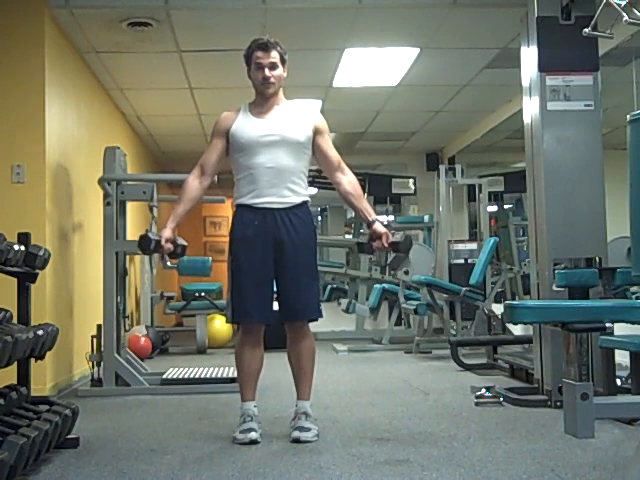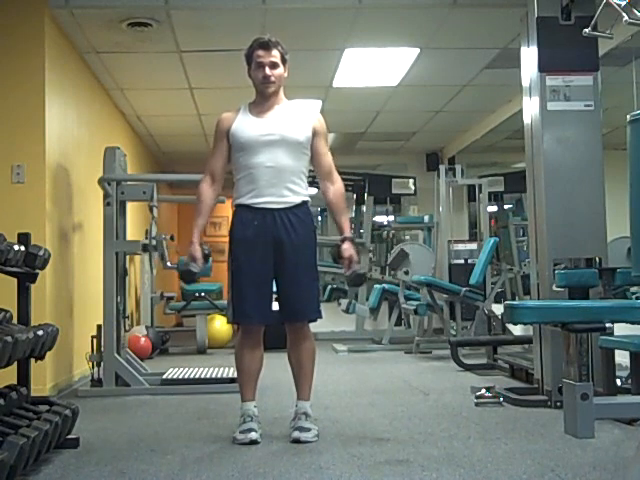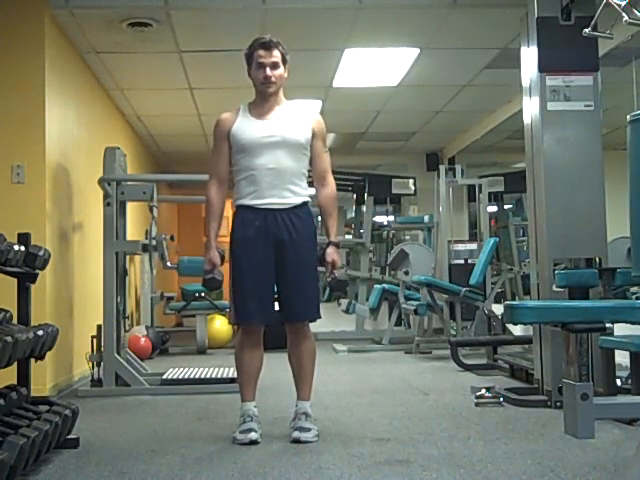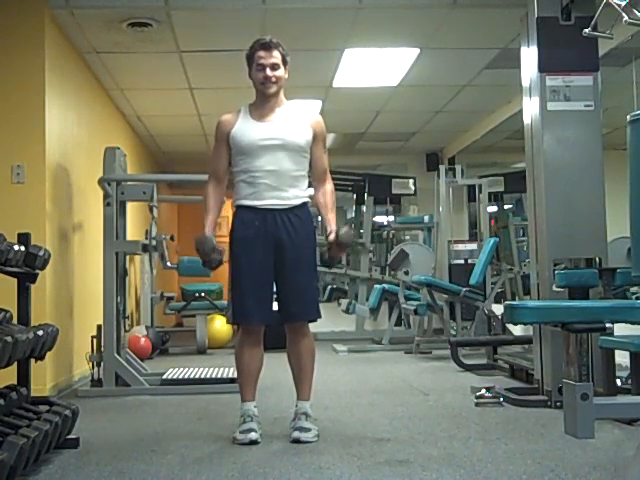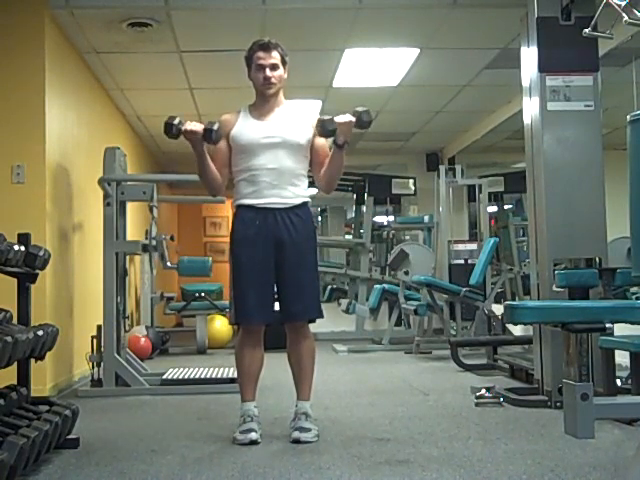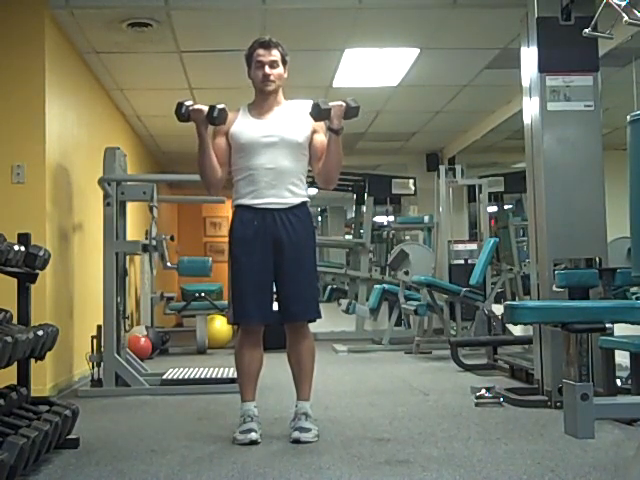
dt=0.7s
person 1, frame 1
left shoulder: (309, 117)
right shoulder: (230, 121)
left elbow: (340, 173)
right elbow: (201, 175)
left wrist: (372, 220)
right wrist: (170, 224)
left hip: (295, 220)
right hip: (249, 223)
left knee: (299, 321)
right knee: (250, 323)
left ankle: (303, 409)
right ankle: (248, 412)
person 1, frame 2
left shoulder: (309, 117)
right shoulder: (230, 122)
left elbow: (330, 180)
right elbow: (211, 182)
left wrist: (346, 235)
right wrist: (196, 236)
left hip: (295, 220)
right hip: (249, 223)
left knee: (299, 321)
right knee: (249, 323)
left ankle: (303, 411)
right ankle: (248, 413)
person 1, frame 3
left shoulder: (309, 119)
right shoulder: (229, 122)
left elbow: (325, 183)
right elbow: (217, 184)
left wrist: (332, 240)
right wrist: (211, 242)
left hip: (296, 221)
right hip: (249, 224)
left knee: (300, 321)
right knee: (250, 323)
left ankle: (303, 411)
right ankle: (248, 412)
person 1, frame 4
left shoulder: (310, 121)
right shoulder: (230, 123)
left elbow: (322, 180)
right elbow: (216, 182)
left wrist: (332, 224)
right wrist: (207, 228)
left hip: (296, 220)
right hip: (249, 223)
left knee: (299, 320)
right knee: (250, 322)
left ankle: (303, 411)
right ankle: (248, 412)
person 1, frame 5
left shoulder: (309, 119)
right shoulder: (230, 123)
left elbow: (326, 183)
right elbow: (216, 187)
left wrist: (340, 143)
right wrist: (198, 148)
left hip: (296, 218)
right hip: (250, 221)
left knee: (299, 320)
right knee: (250, 321)
left ankle: (303, 411)
right ankle: (249, 412)
person 1, frame 6
left shoulder: (308, 117)
right shoulder: (230, 122)
left elbow: (327, 180)
right elbow: (213, 184)
left wrist: (335, 130)
right wrist: (202, 133)
left hip: (294, 219)
right hip: (249, 222)
left knee: (298, 320)
right knee: (249, 322)
left ankle: (303, 411)
right ankle: (249, 413)
